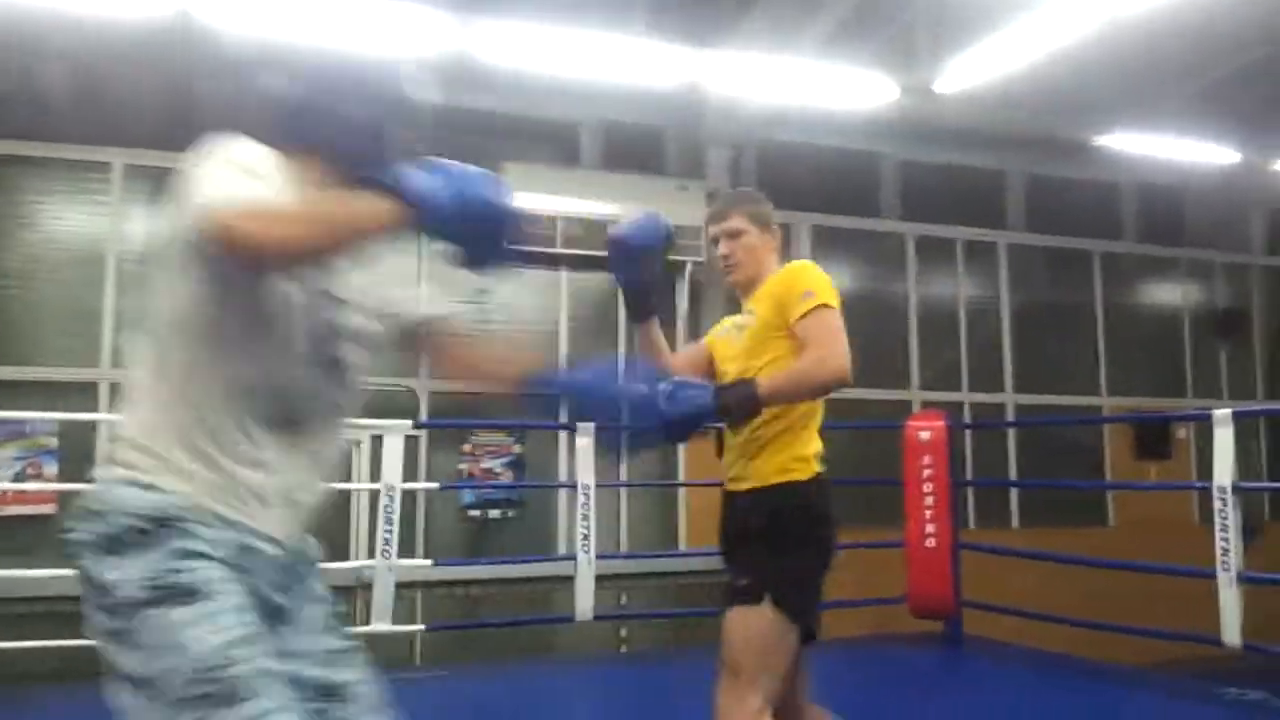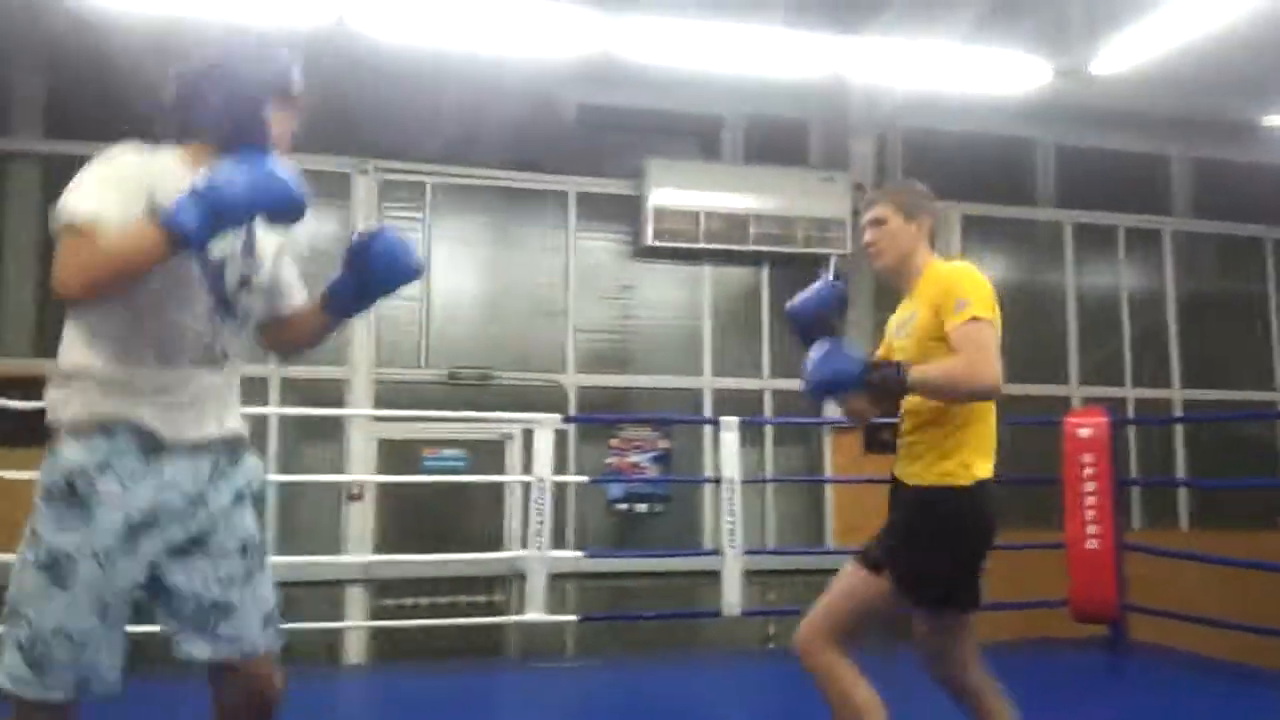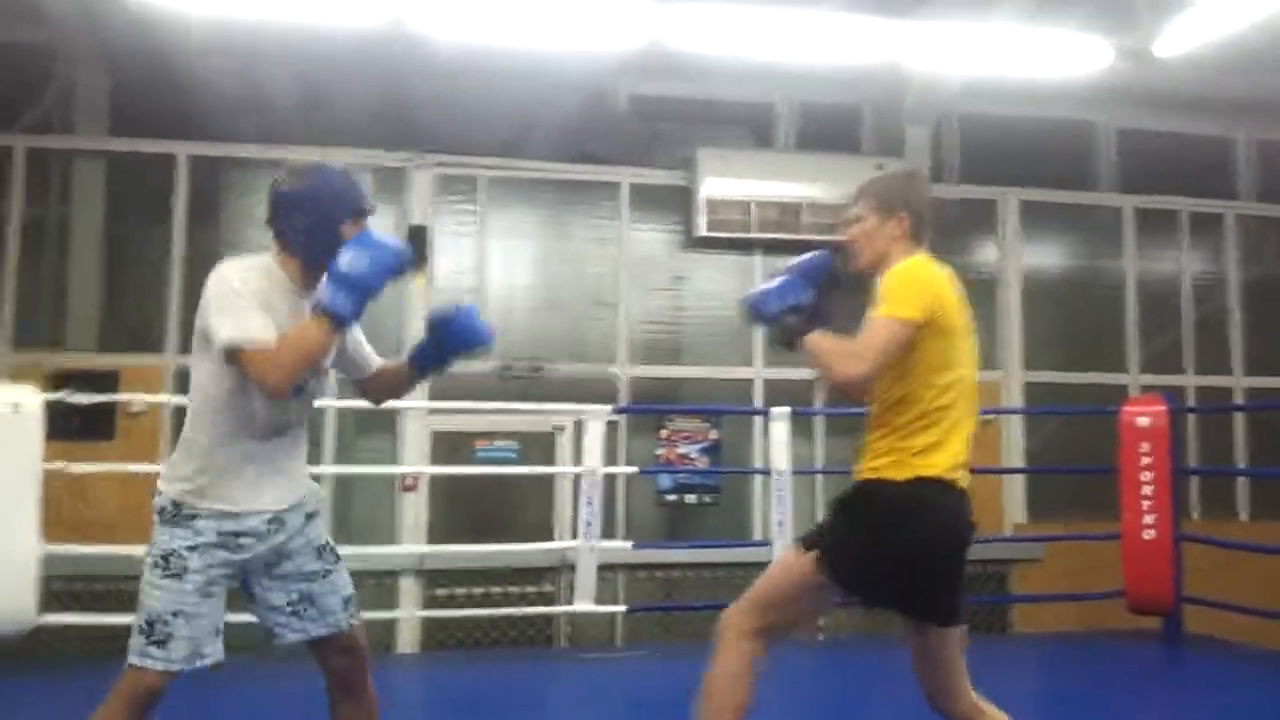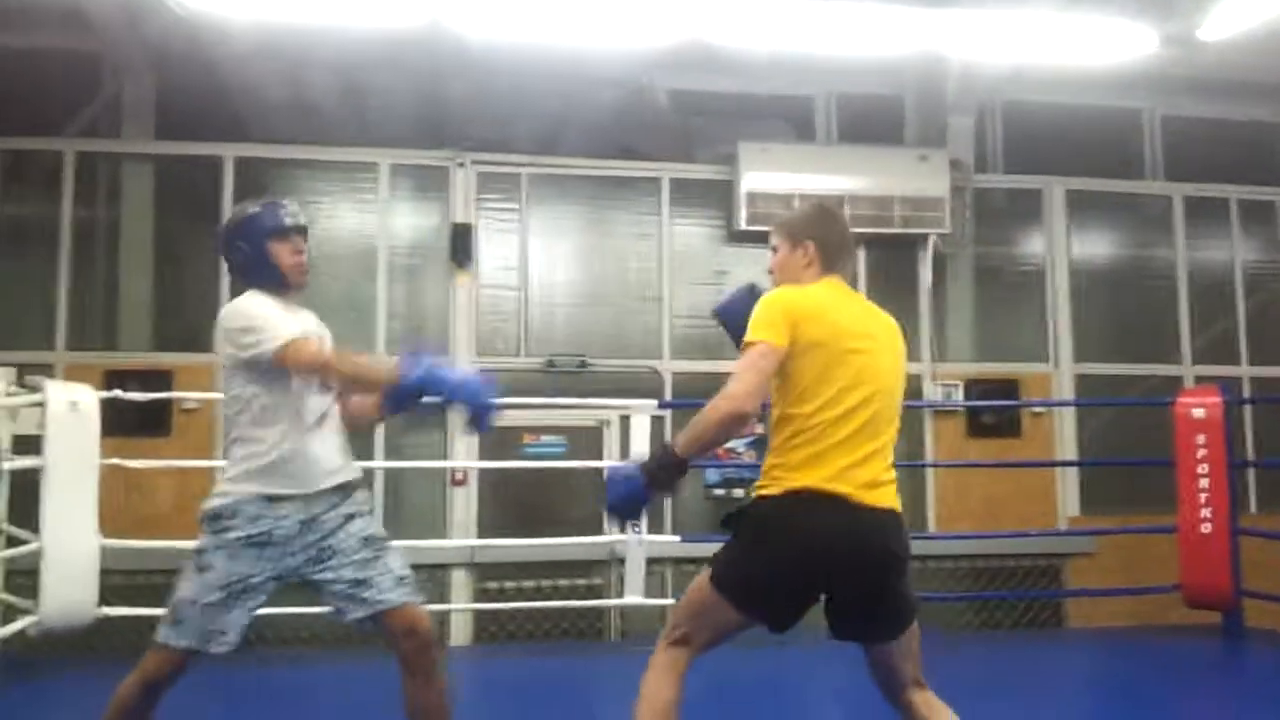
dt=0.5s
person 1, frame 1
left shoulder: (375, 262)
right shoulder: (240, 168)
left elbow: (465, 355)
right elbow: (259, 236)
right wrist: (418, 200)
left hip: (271, 542)
right hip: (162, 520)
person 1, frame 2
left shoulder: (251, 218)
right shoulder: (132, 172)
left elbow: (285, 334)
right elbow: (73, 279)
left wrist: (349, 291)
right wrist: (196, 214)
left hip: (215, 463)
right hip: (110, 460)
person 1, frame 3
left shoulder: (338, 289)
right shoulder: (237, 282)
left elbow: (374, 386)
right elbow: (275, 376)
left wrist: (434, 351)
right wrist: (345, 297)
left hip: (285, 511)
right hip: (200, 512)
left knee: (347, 653)
person 1, frame 4
left shoulder: (305, 321)
right shoulder: (244, 315)
left elbow: (349, 413)
right elbow: (329, 366)
left wrist: (404, 395)
right wrist: (431, 377)
left hip: (334, 507)
right hip: (253, 513)
left knee: (416, 632)
right knee: (165, 662)
person 2, frame 1
left shoulder: (799, 280)
right shoulder: (727, 331)
left elbow: (833, 365)
right elbow: (660, 380)
left wrist: (736, 396)
right wrist: (640, 301)
left hip: (787, 504)
right hip: (748, 507)
person 2, frame 2
left shoulder: (957, 282)
right shoulder: (904, 316)
left elbow: (985, 377)
right elbow: (863, 409)
left wrist: (894, 377)
right wrist: (824, 350)
left hip: (945, 499)
right hip: (927, 496)
left knee: (816, 641)
right knee: (955, 668)
person 2, frame 3
left shoulder: (912, 280)
right shoulder: (937, 285)
left elbow: (853, 368)
right elbow: (876, 379)
left wrist: (799, 326)
right wrist: (812, 316)
left hip: (897, 499)
right hip: (944, 507)
left knee: (741, 627)
person 2, frame 4
left shoulder: (783, 305)
right shoulder: (888, 328)
left elbow: (740, 402)
left wrist: (666, 463)
left hip: (792, 517)
right hip: (877, 527)
left knee: (674, 647)
